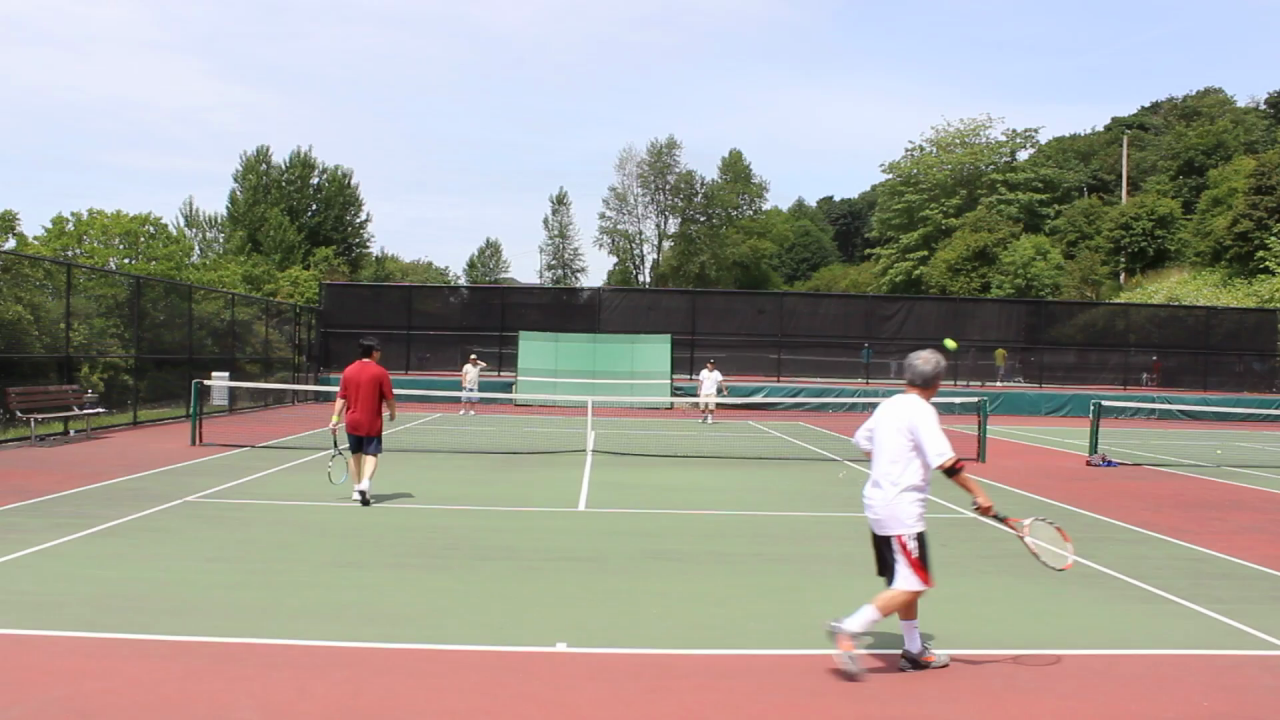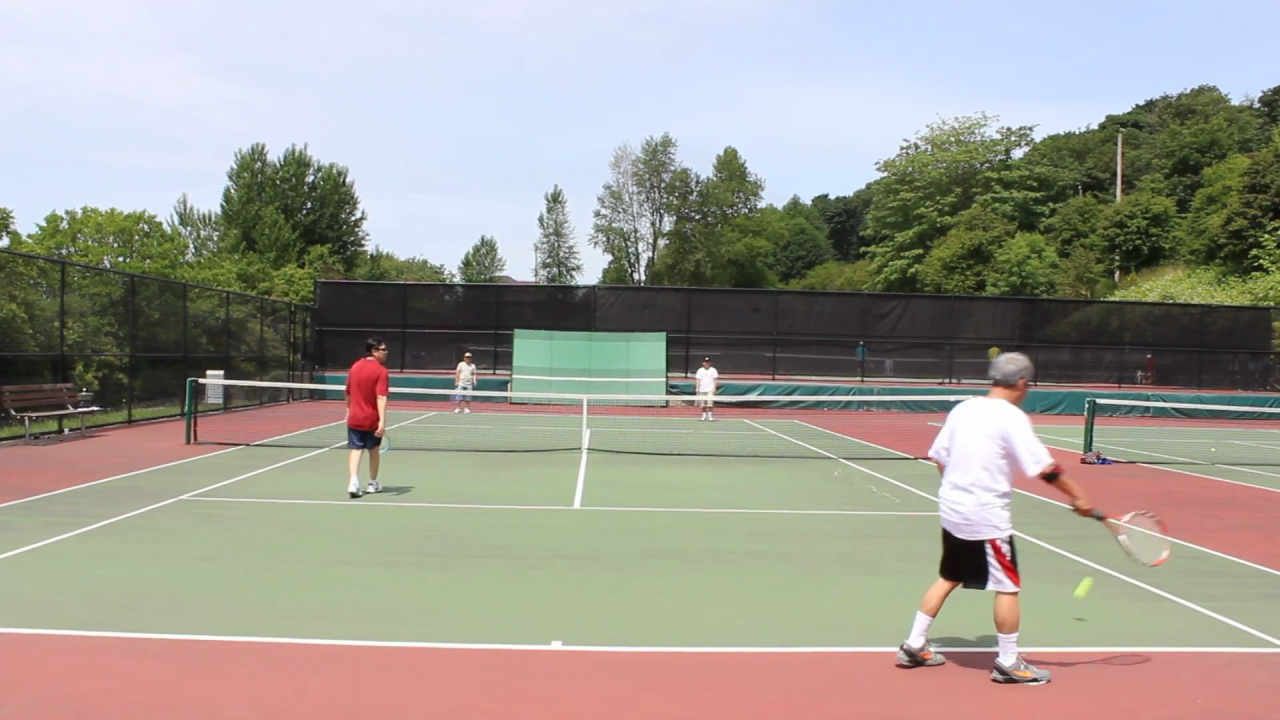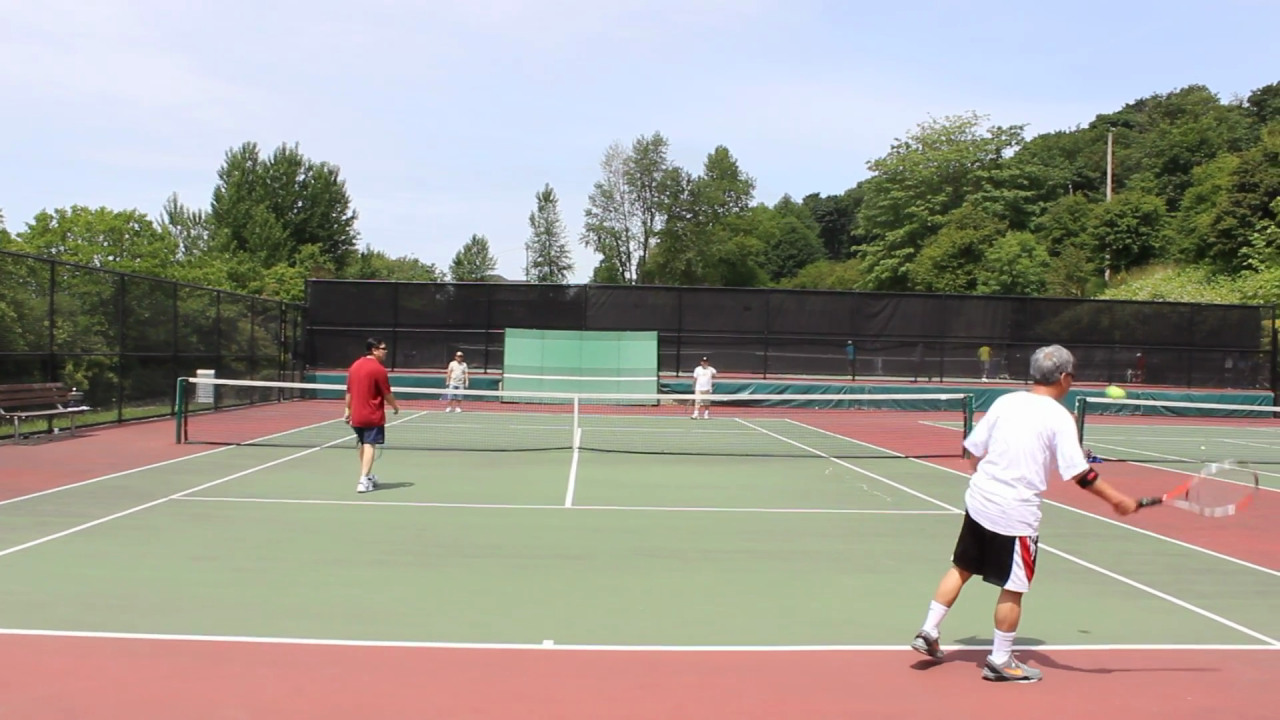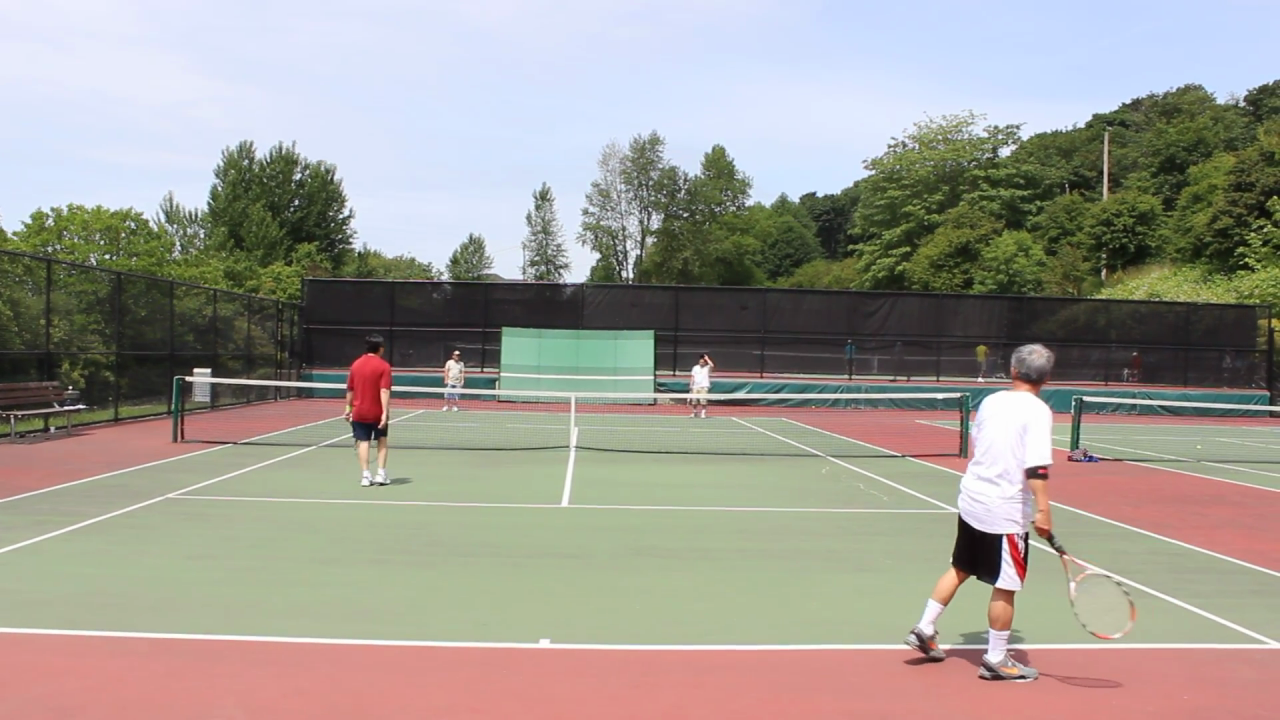
dt=0.5s
person 1, frame 1
left shoulder: (888, 406)
right shoulder: (922, 412)
left elbow: (863, 441)
right elbow: (946, 461)
right wrist: (976, 493)
left hip: (881, 505)
right hip: (899, 512)
left knee: (903, 581)
right knee: (912, 586)
left ankle: (913, 650)
right ankle: (849, 628)
person 1, frame 2
left shoulder: (962, 409)
right shoulder: (1012, 417)
left elbow: (939, 456)
right elbow: (1043, 466)
right wrist: (1076, 495)
left hip: (953, 509)
right hip: (986, 517)
left knee: (949, 578)
right knee: (1007, 588)
left ankle: (914, 645)
right ankle: (1009, 663)
person 1, frame 3
left shoulder: (1005, 401)
right shoulder: (1059, 417)
left elbow: (974, 447)
right elbow: (1077, 472)
right wrist: (1116, 499)
left hip: (979, 499)
right hip: (1016, 512)
left knee: (961, 568)
right knee: (1013, 587)
left ankle: (928, 633)
right ankle: (1000, 661)
person 1, frame 4
left shoulder: (990, 401)
right shoulder: (1038, 411)
right elbow: (1036, 466)
right wrist: (1042, 508)
left hip: (971, 500)
right hip: (1005, 510)
left knee: (959, 568)
right knee: (1006, 586)
left ankle: (924, 629)
right ankle: (996, 660)
